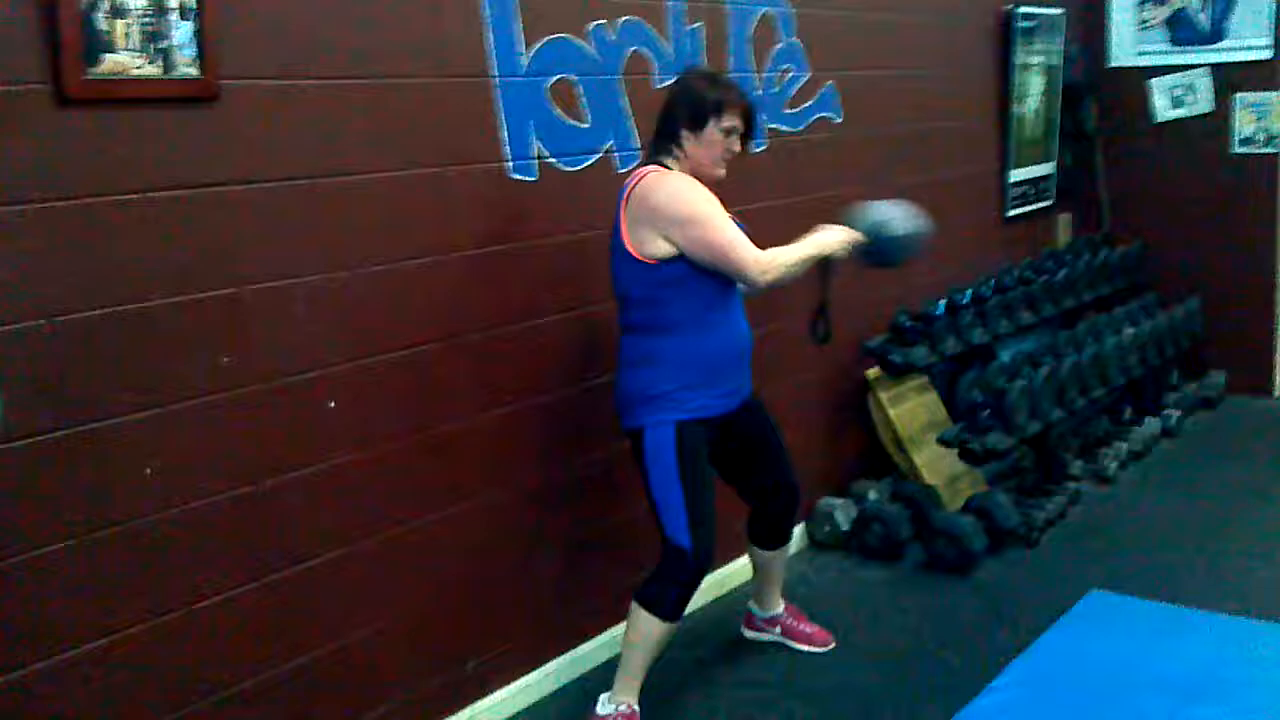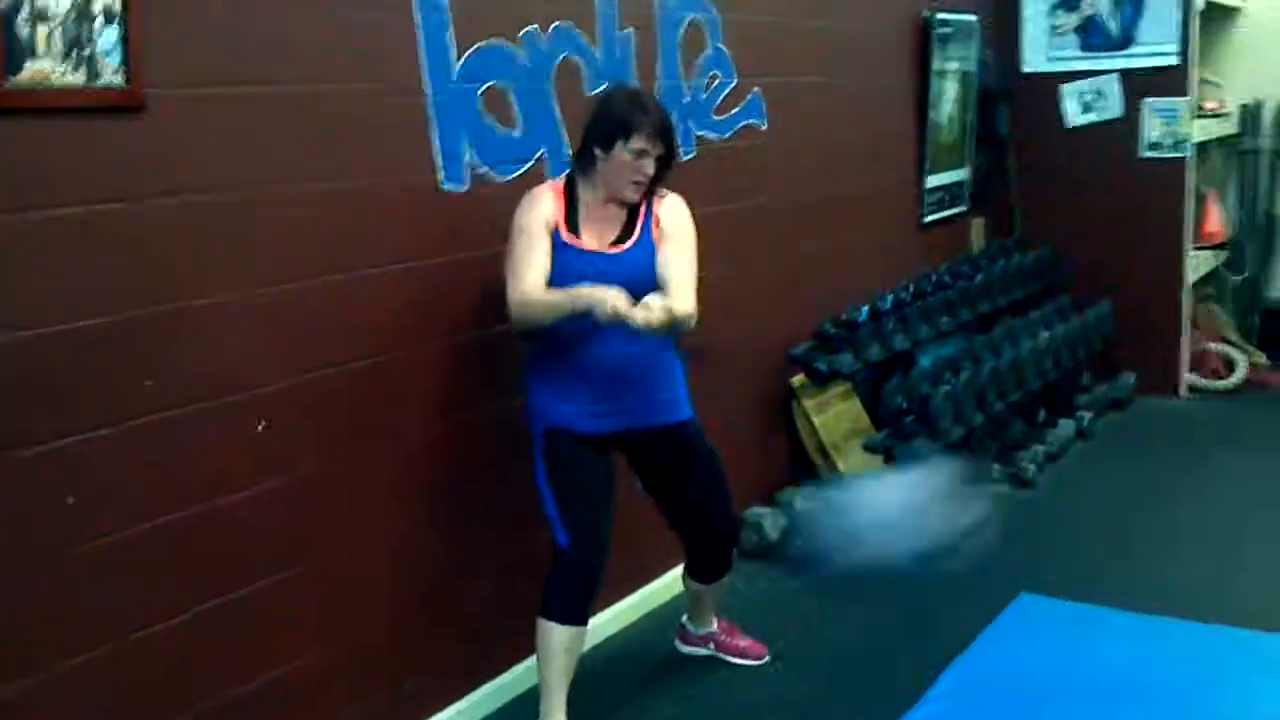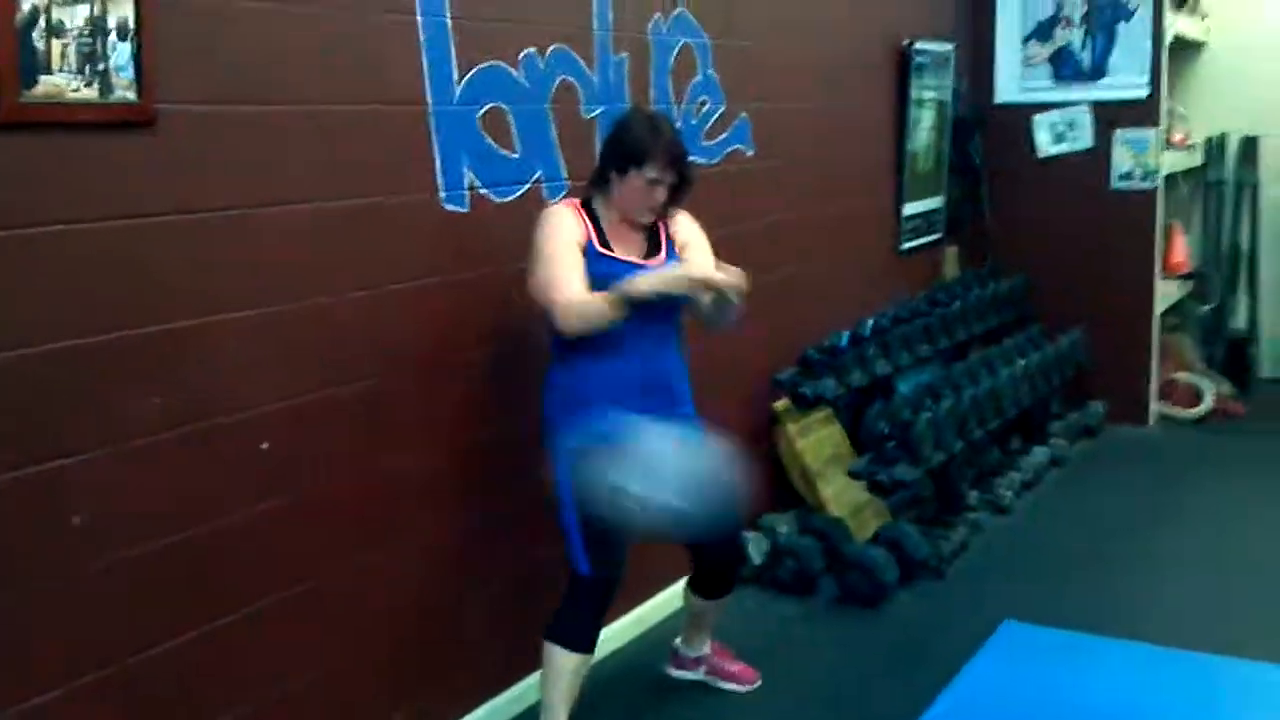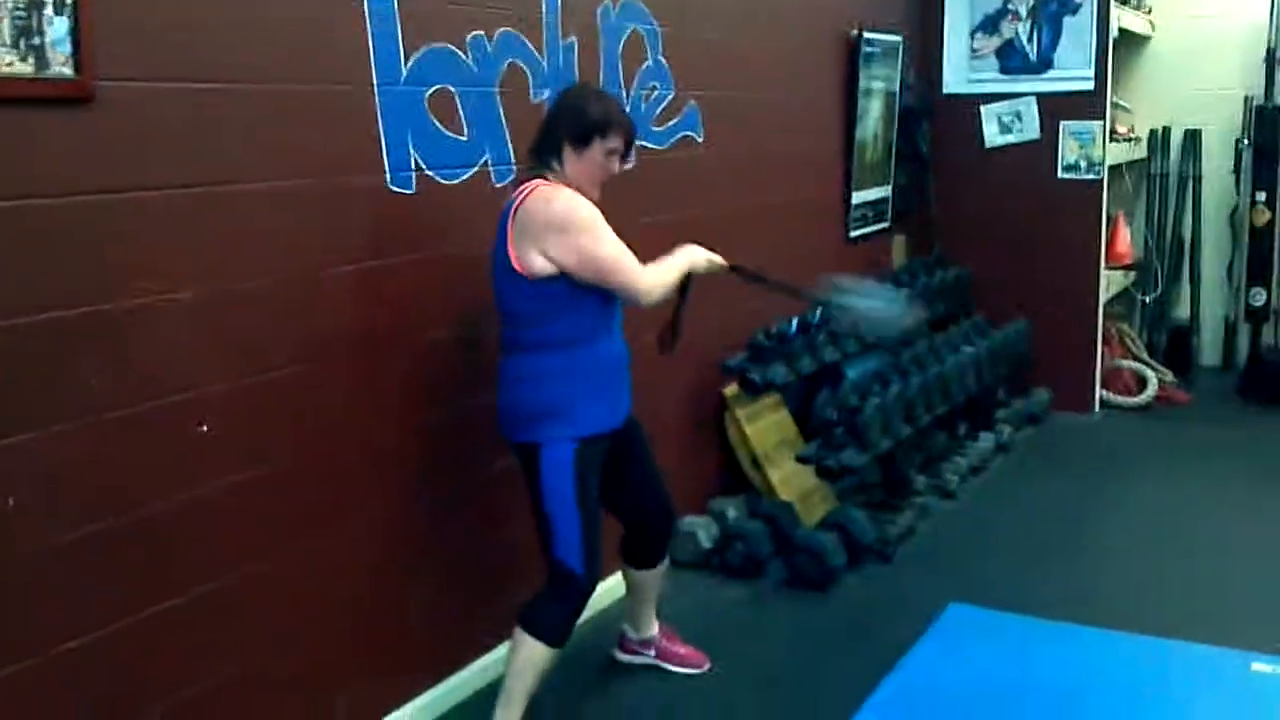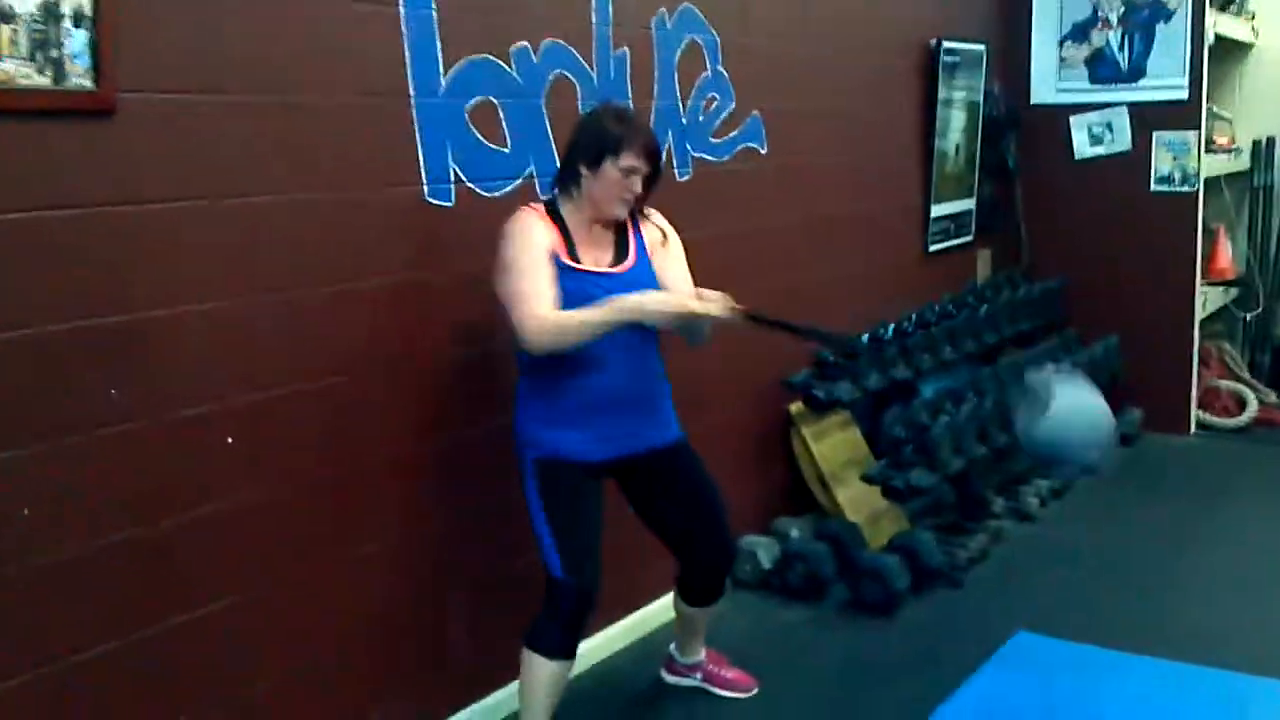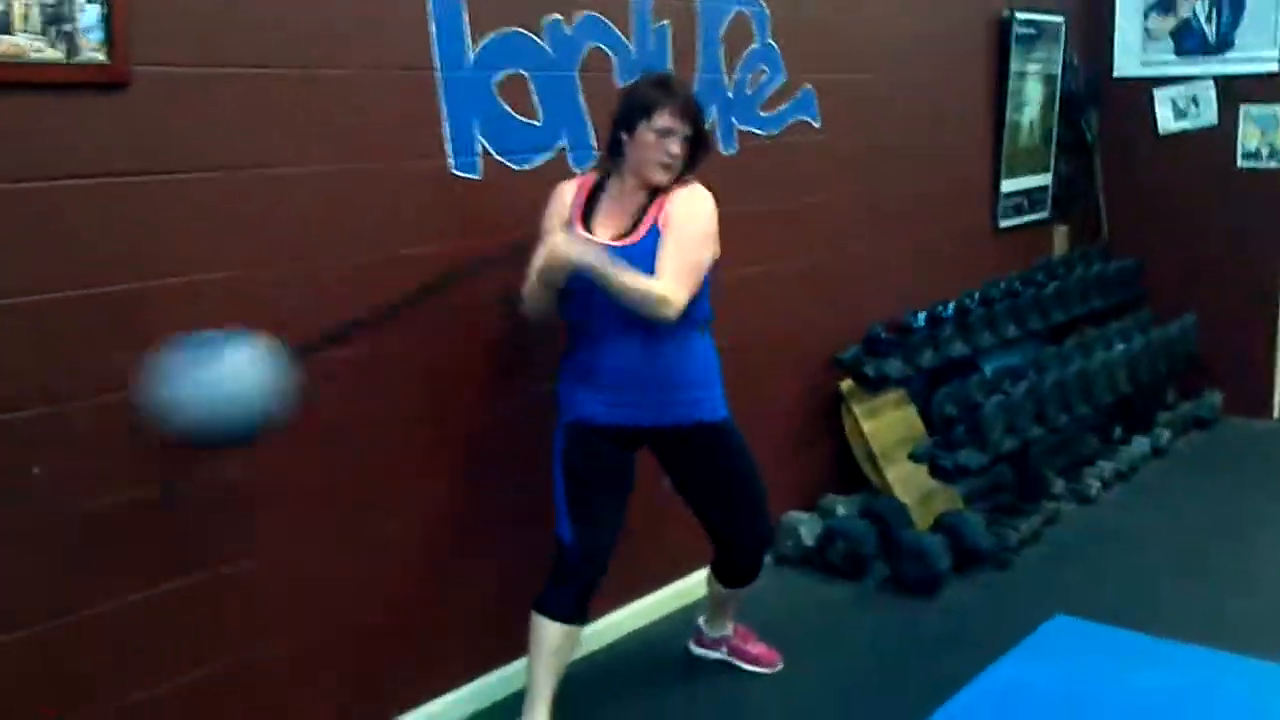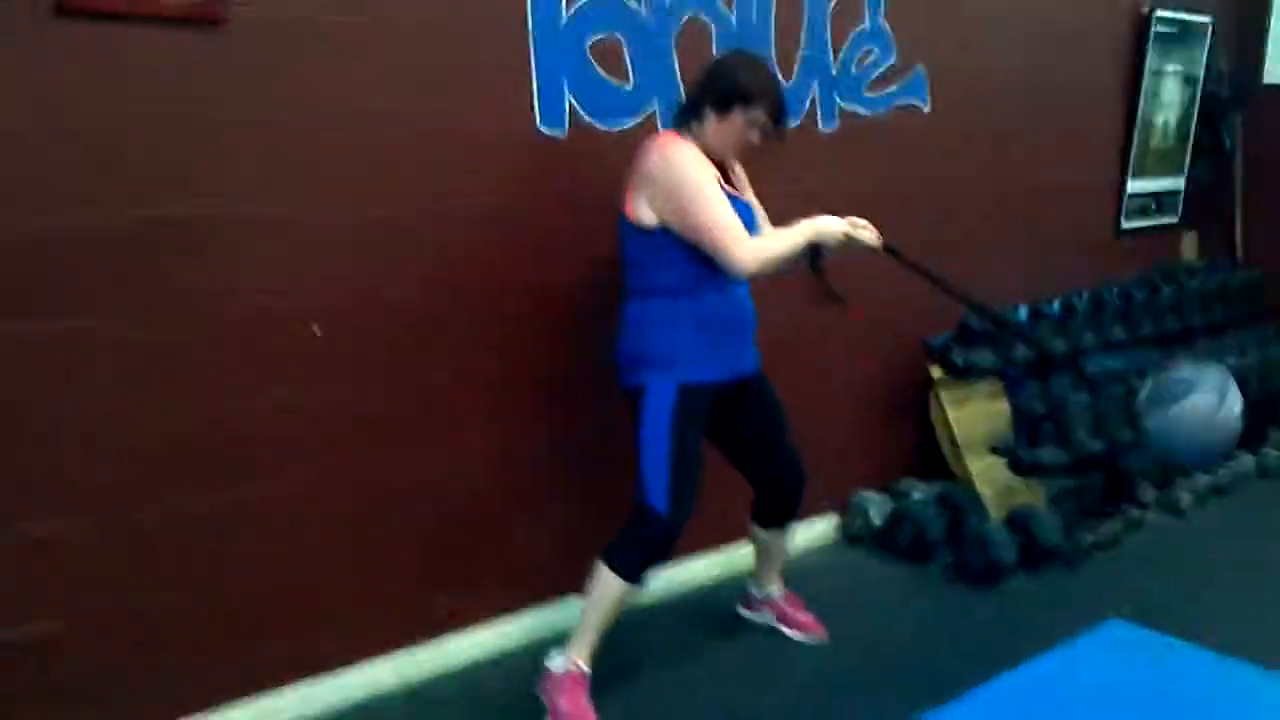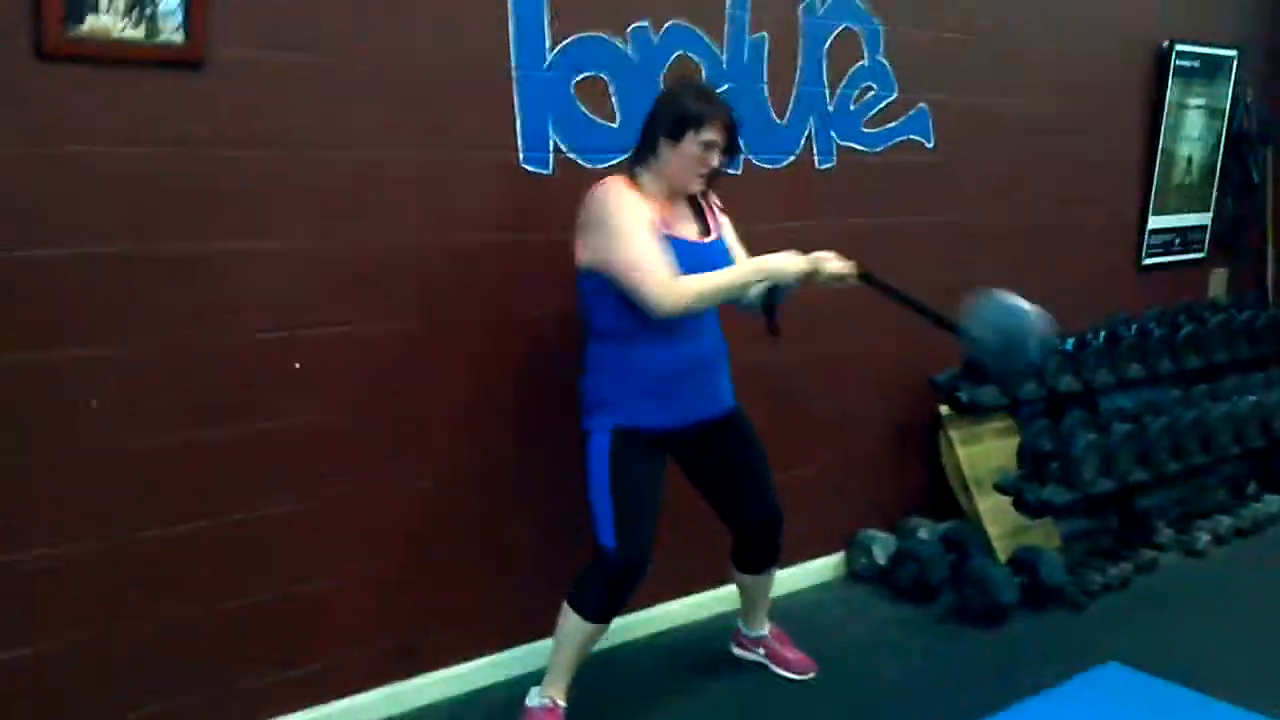
dt=0.4s
person 1, frame 1
left shoulder: (695, 191)
right shoulder: (658, 188)
left elbow: (742, 271)
right elbow: (756, 269)
left wrist: (826, 245)
right wrist: (819, 242)
left hip: (726, 390)
right hip: (668, 405)
left knee: (779, 495)
right knee: (688, 555)
left ankle: (767, 612)
person 1, frame 2
left shoulder: (667, 210)
right shoulder: (543, 205)
left elbow: (684, 308)
right elbow: (521, 308)
left wrist: (656, 311)
right wrist: (580, 300)
left hip: (657, 410)
right hip: (568, 417)
left knee: (716, 532)
right knee: (578, 560)
left ankle: (701, 628)
person 1, frame 3
left shoulder: (678, 226)
right shoulder: (564, 222)
left elbow: (717, 307)
right elbow: (570, 318)
left wrist: (719, 284)
right wrist: (644, 284)
left hip: (668, 425)
right hip: (587, 434)
left knee: (723, 550)
right knee: (594, 582)
left ankle: (696, 652)
person 1, frame 4
left shoulder: (565, 204)
right shoulder: (548, 205)
left elbow: (609, 287)
right elbow: (640, 287)
left wrist: (678, 264)
right wrist: (683, 259)
left hip: (600, 411)
right hip: (556, 422)
left knee: (653, 516)
right knee: (575, 574)
left ankle: (641, 634)
person 1, frame 5
left shoulder: (650, 229)
right shoulder: (532, 229)
left elbow: (687, 315)
right elbow: (535, 333)
left wrist: (702, 308)
right wrist: (621, 309)
left hip: (648, 430)
right hip: (562, 443)
left knee: (714, 551)
right knee: (572, 593)
left ankle: (688, 659)
person 1, frame 6
left shoulder: (691, 201)
right shoulder: (574, 198)
left elbow: (667, 302)
right elbow: (534, 305)
left wrist: (591, 264)
right wrist: (554, 265)
left hip: (690, 404)
right hip: (598, 407)
left knee: (750, 532)
right knee: (580, 556)
left ankle: (717, 631)
person 1, frame 7
left shoulder: (722, 167)
right shoulder: (673, 160)
left elbow: (758, 244)
right elbow: (741, 259)
left wrist: (833, 234)
right wrist: (813, 228)
left hip: (730, 362)
right hip: (671, 370)
left knee: (783, 475)
right knee: (662, 516)
left ankle: (765, 594)
person 1, frame 8
left shoulder: (709, 205)
right shoulder: (614, 199)
left elbow: (743, 291)
right elbow: (665, 296)
left wrist: (802, 270)
right wrist: (761, 266)
left hip: (705, 404)
right hip: (626, 415)
left knee: (761, 519)
right knee: (622, 560)
left ankle: (756, 632)
